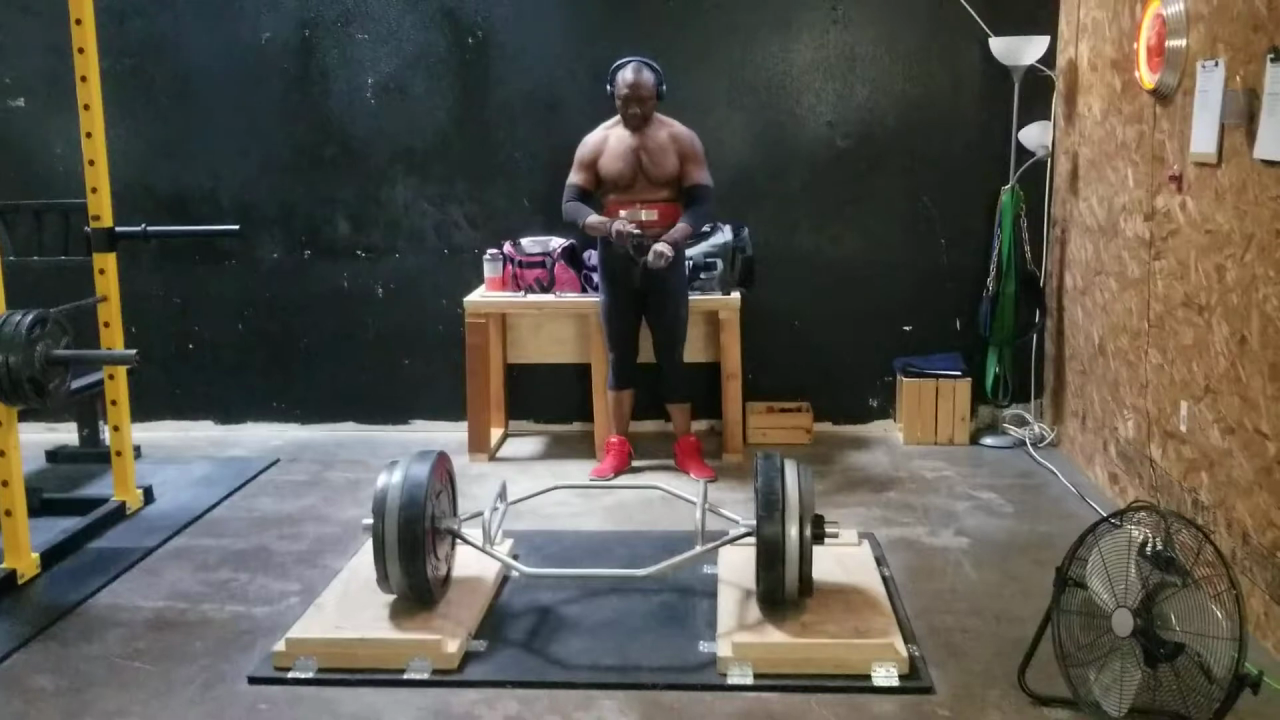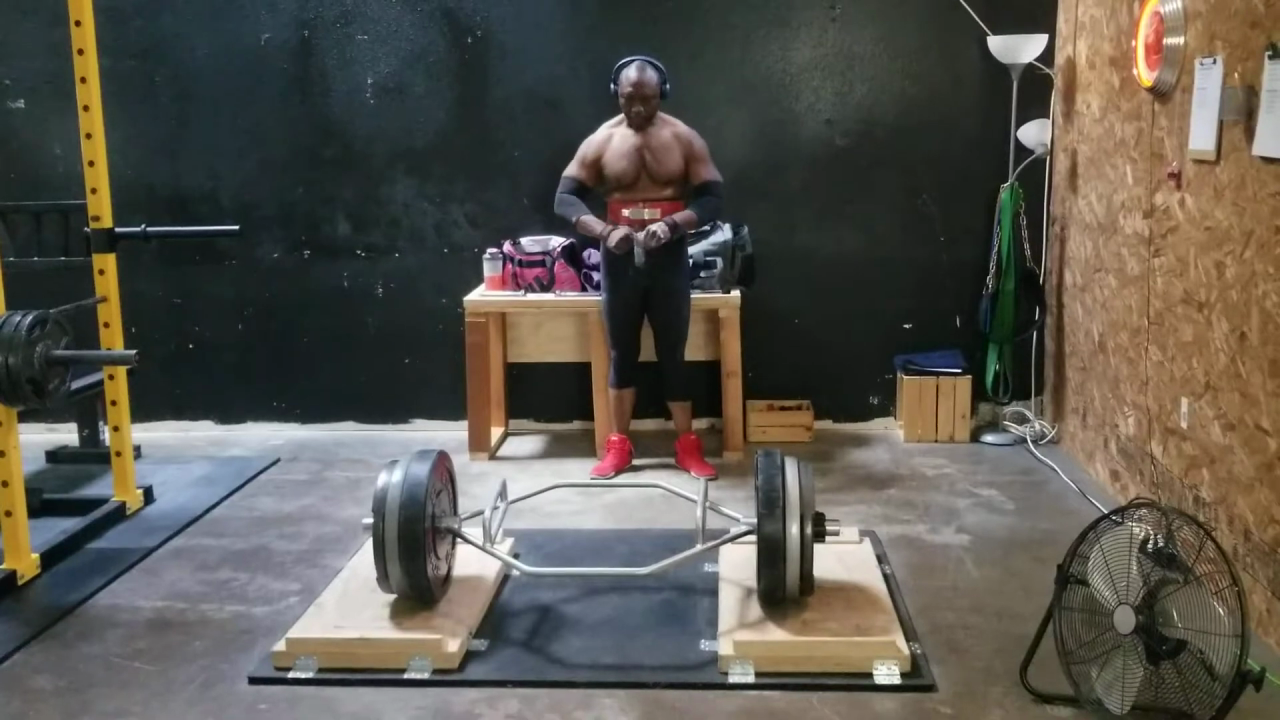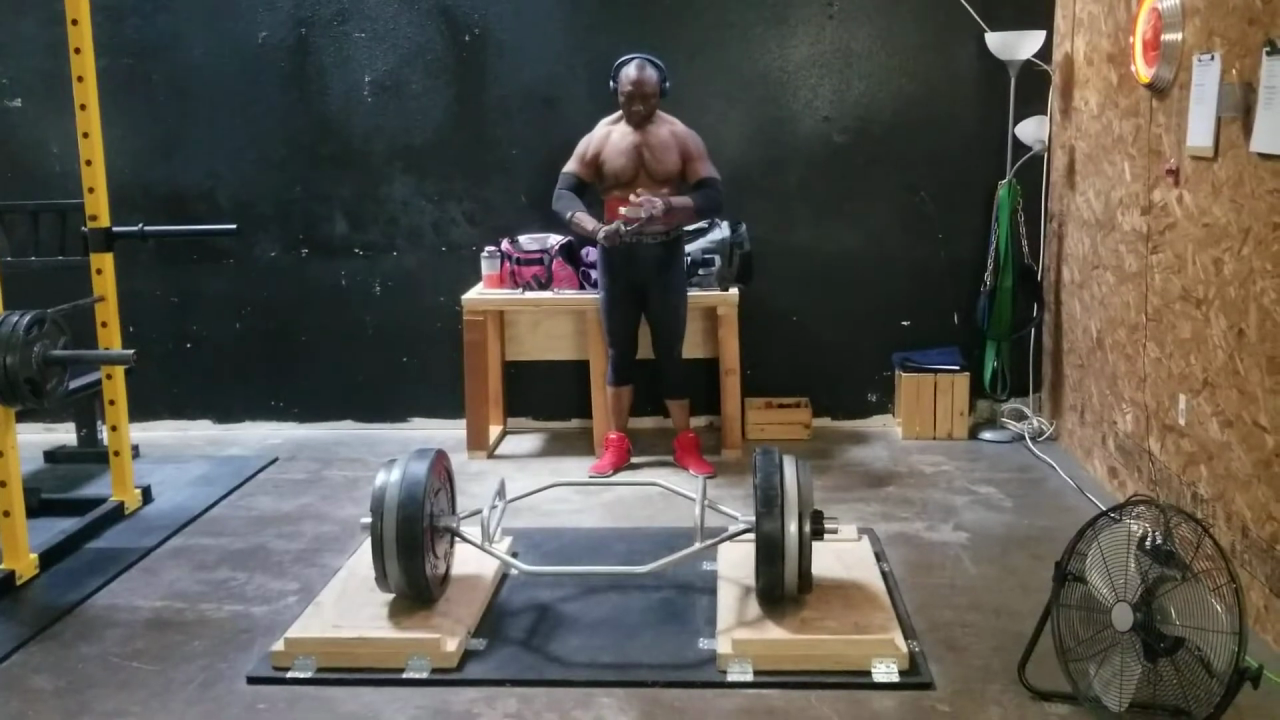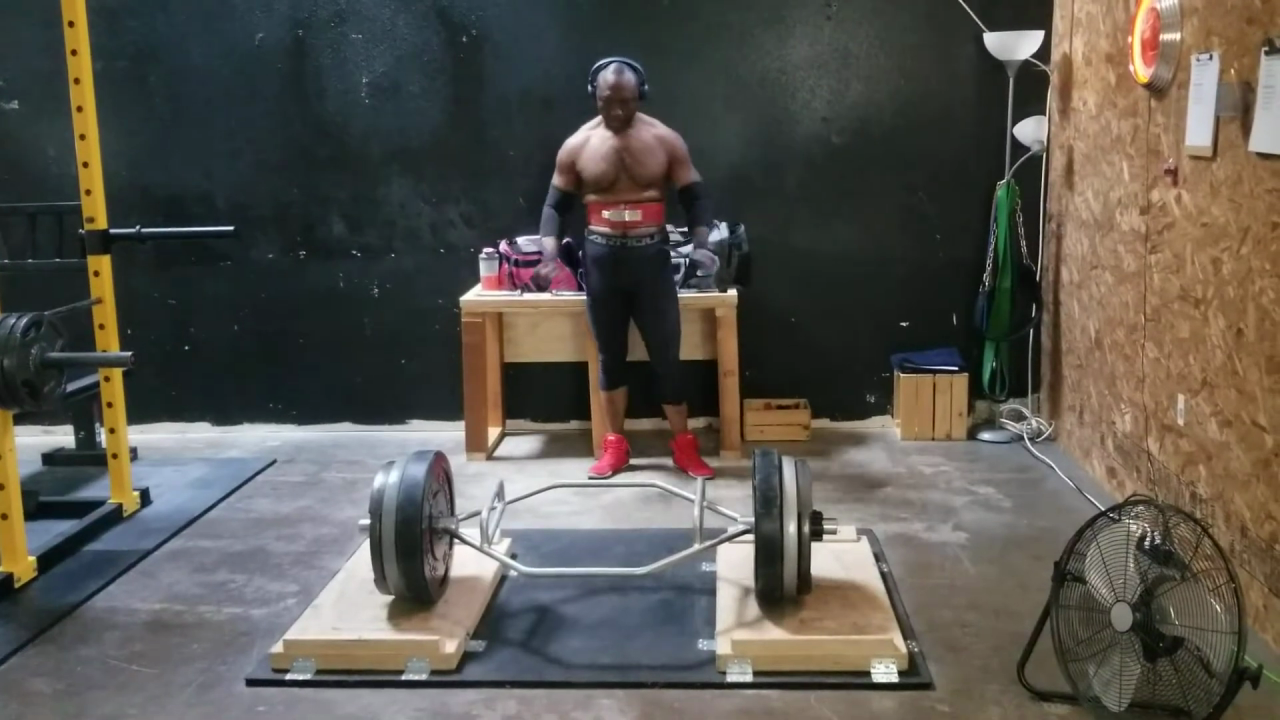
dt=0.4s
person 1, frame 1
left shoulder: (683, 140)
right shoulder: (595, 143)
left elbow: (701, 204)
right elbow: (571, 205)
left wrist: (672, 241)
right wrist: (607, 224)
left hip: (666, 258)
right hip: (616, 258)
left knee: (671, 355)
right knee: (620, 355)
left ankle: (686, 447)
right ankle: (618, 446)
person 1, frame 2
left shoulder: (685, 139)
right shoulder: (599, 142)
left elbow: (713, 199)
right elbow: (564, 198)
left wrist: (673, 224)
right wrist: (604, 231)
left hip: (670, 256)
right hip: (620, 259)
left knee: (672, 354)
right knee: (622, 353)
left ankle: (688, 445)
right ankle: (619, 444)
person 1, frame 3
left shoulder: (683, 138)
right shoulder: (598, 139)
left elbow: (714, 197)
right elbow: (562, 195)
left wrist: (669, 205)
right wrist: (596, 229)
left hip: (665, 254)
right hip: (617, 255)
left knee: (670, 352)
right knee: (619, 351)
left ankle: (686, 443)
right ankle: (616, 443)
person 1, frame 4
left shoulder: (666, 141)
right shoulder: (577, 145)
left elbow: (696, 199)
right elbow: (554, 206)
left wrist: (701, 246)
right wrist: (550, 254)
left hip: (650, 257)
right hip: (600, 259)
left knee: (666, 355)
right knee: (610, 355)
left ankle: (684, 444)
right ankle: (615, 445)
